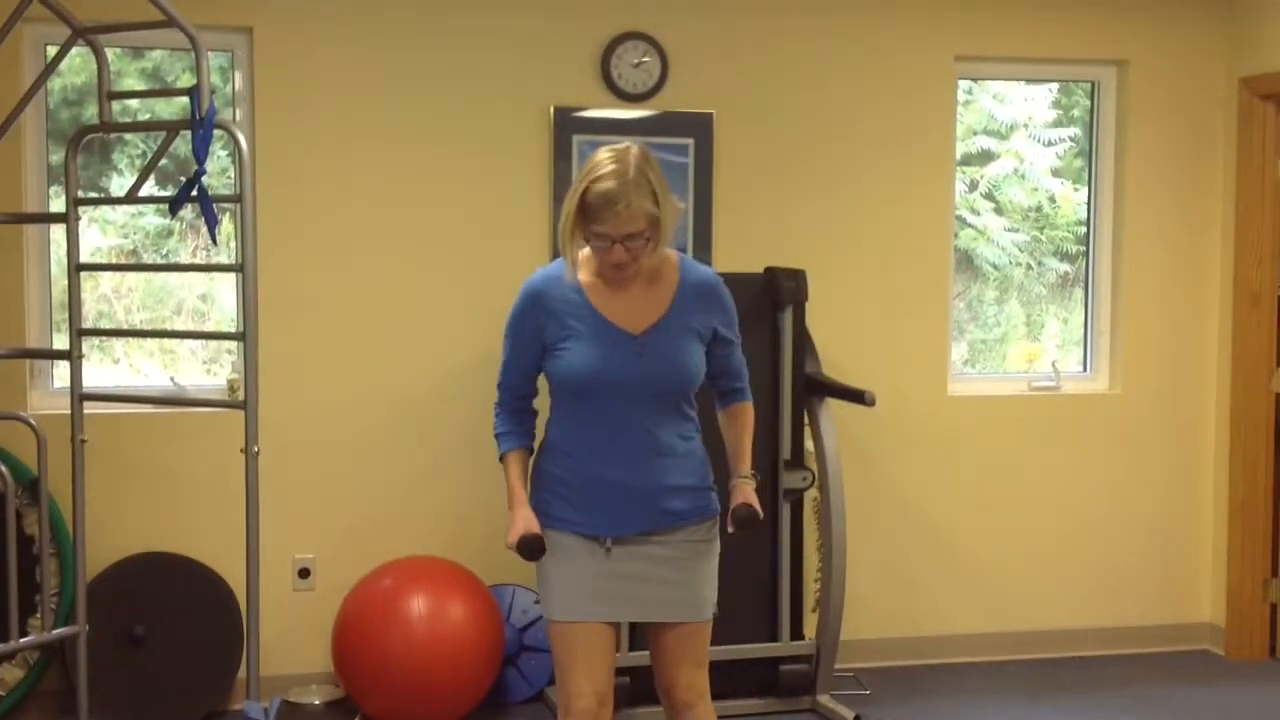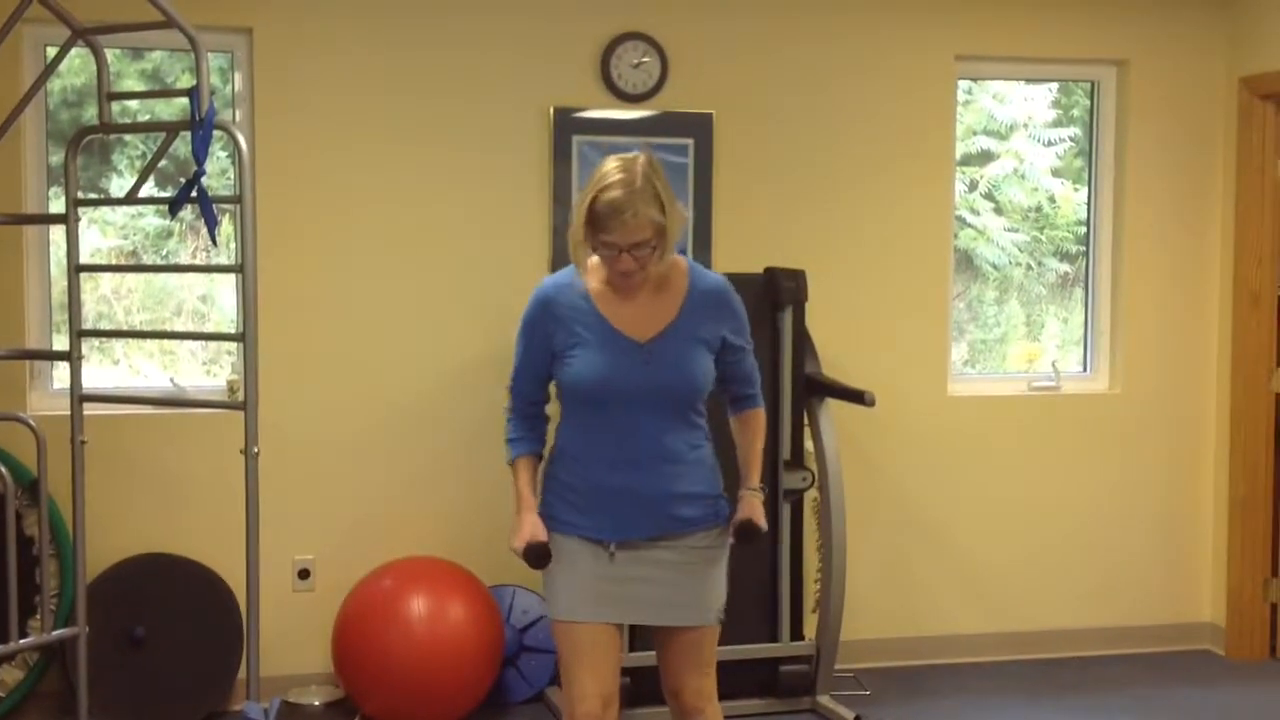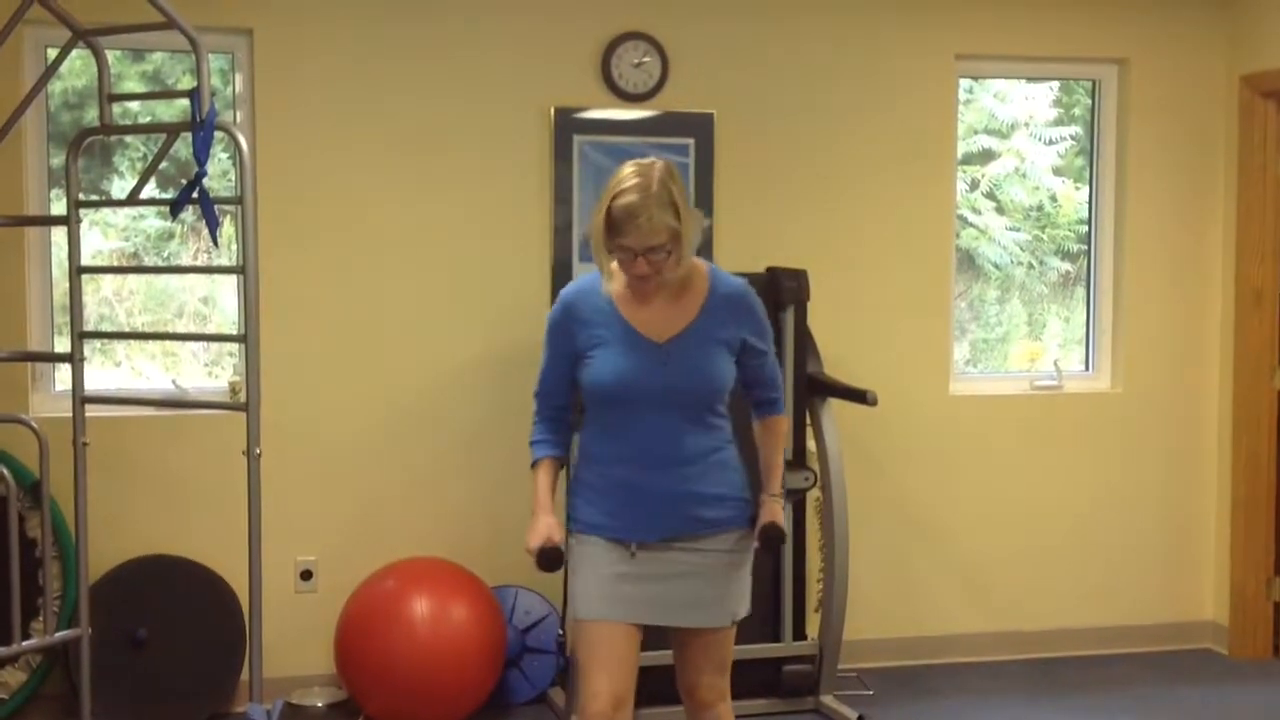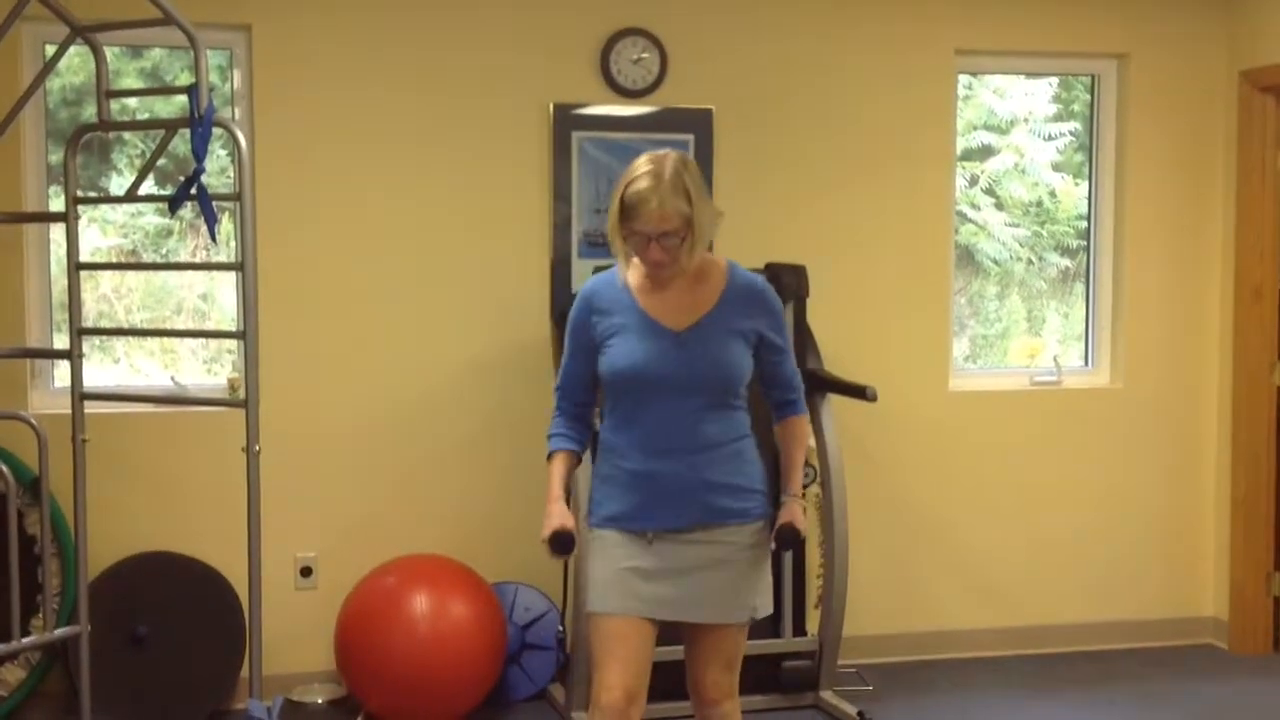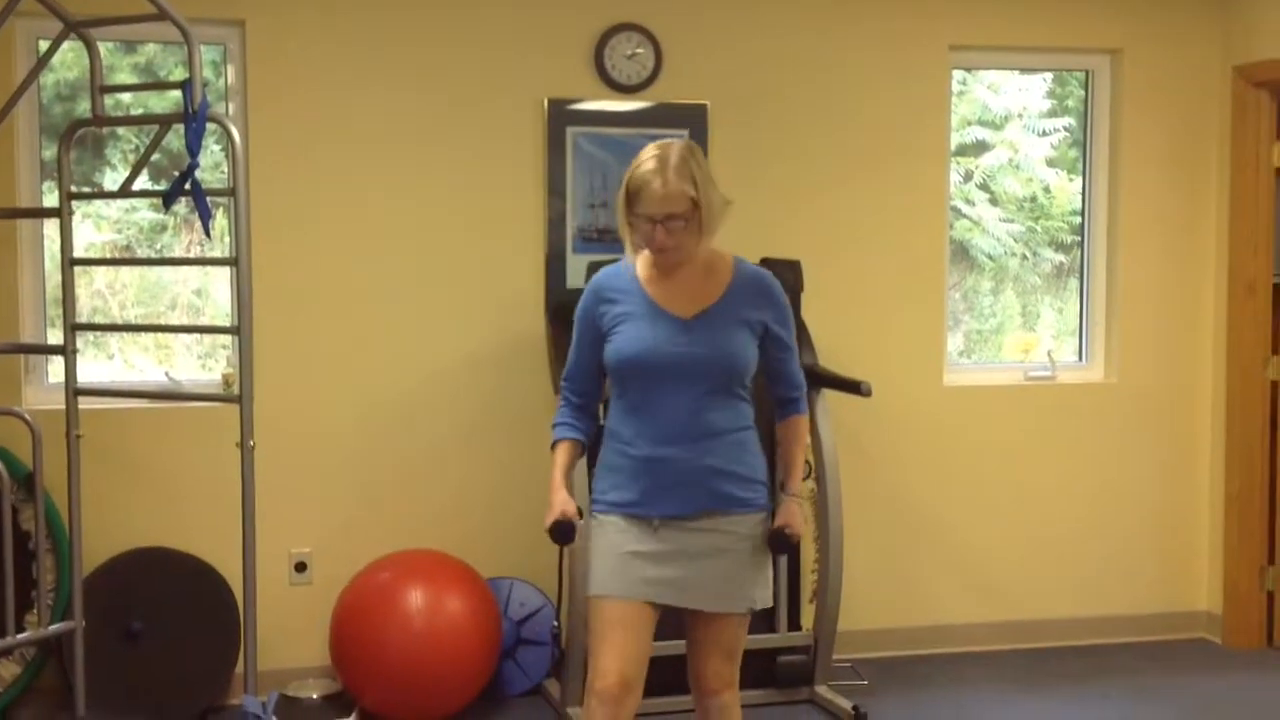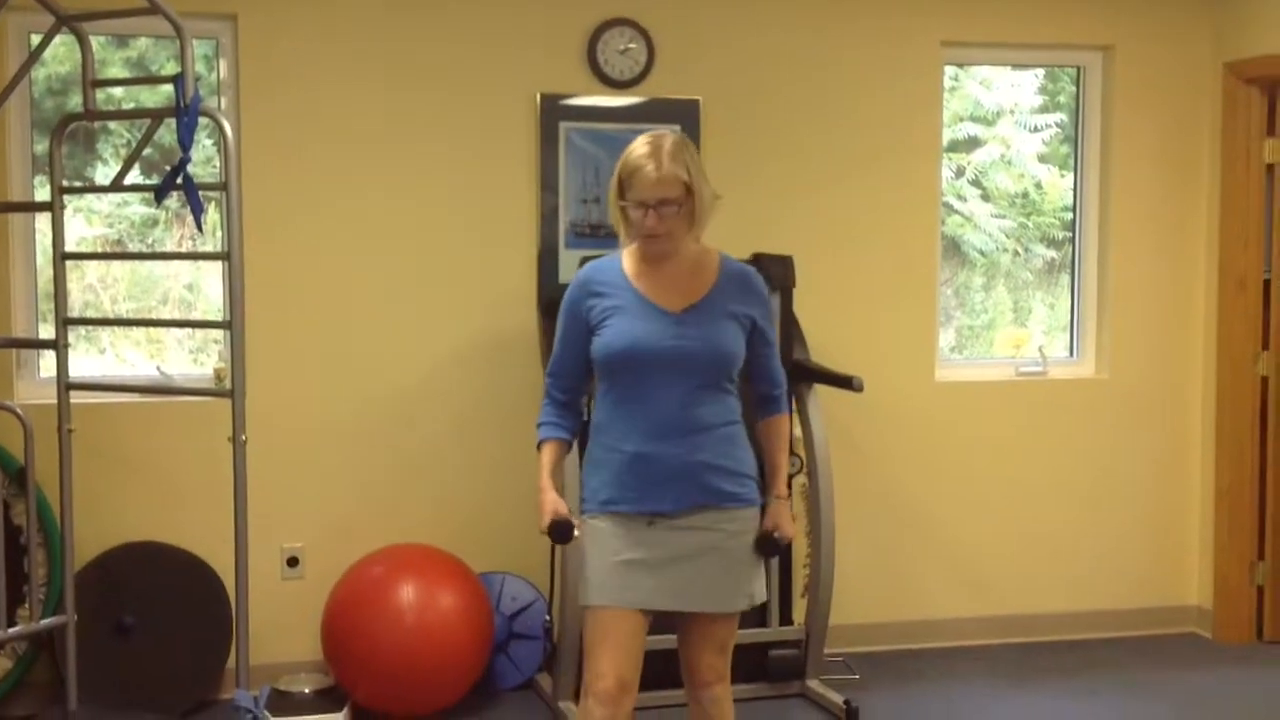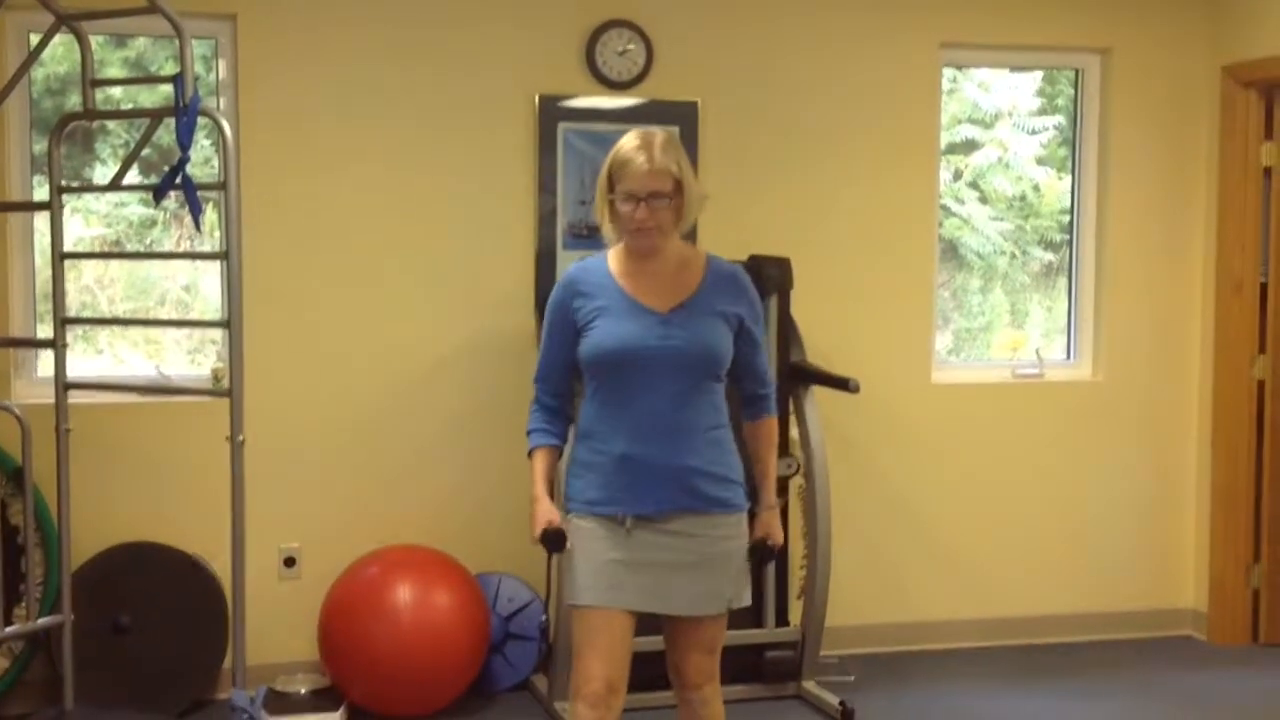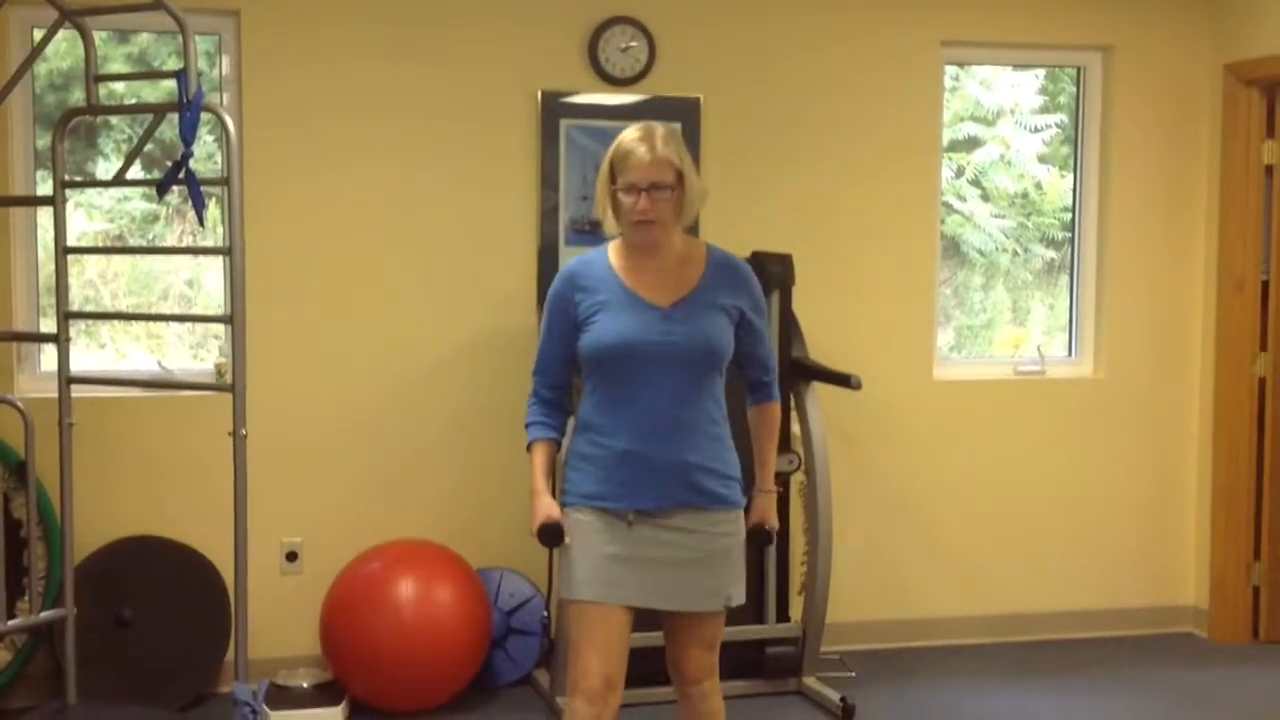
dt=0.2s
person 1, frame 1
left shoulder: (703, 291)
right shoulder: (545, 295)
left elbow: (733, 388)
right elbow: (513, 404)
left wrist: (743, 477)
right wrist: (519, 501)
left hip: (679, 524)
right hip: (577, 529)
person 1, frame 2
left shoulder: (713, 298)
right shoulder: (555, 302)
left elbow: (746, 395)
right elbow: (525, 411)
left wrist: (751, 487)
right wrist: (526, 507)
left hip: (688, 529)
right hip: (585, 533)
person 1, frame 3
left shoulder: (734, 302)
right shoulder: (578, 305)
left elbow: (769, 400)
right elbow: (552, 415)
left wrist: (773, 492)
right wrist: (543, 507)
left hip: (710, 531)
right hip: (607, 532)
person 1, frame 4
left shoulder: (750, 297)
right shoulder: (598, 300)
left elbow: (788, 402)
right elbow: (571, 409)
left wrist: (792, 494)
right wrist: (556, 498)
left hip: (727, 525)
right hip: (623, 526)
person 1, frame 5
left shoulder: (758, 291)
right shoulder: (607, 290)
left elbow: (790, 400)
right elbow: (577, 400)
left wrist: (791, 493)
right wrist: (559, 484)
left hip: (729, 514)
right hip: (627, 514)
person 1, frame 6
left shoulder: (742, 287)
right shoulder: (593, 285)
left elbow: (771, 398)
right elbow: (561, 398)
left wrist: (779, 494)
right wrist: (548, 484)
left hip: (720, 509)
right hip: (618, 511)
person 1, frame 7
left shoulder: (729, 286)
right shoulder: (578, 287)
left elbow: (758, 399)
right elbow: (549, 404)
left wrist: (769, 500)
right wrist: (541, 495)
left hip: (707, 511)
right hip: (604, 513)
person 1, frame 8
left shoulder: (730, 278)
right shoulder: (578, 280)
left elbow: (762, 385)
right elbow: (547, 397)
left wrist: (765, 486)
right wrist: (540, 489)
left hip: (704, 505)
right hip: (602, 507)
